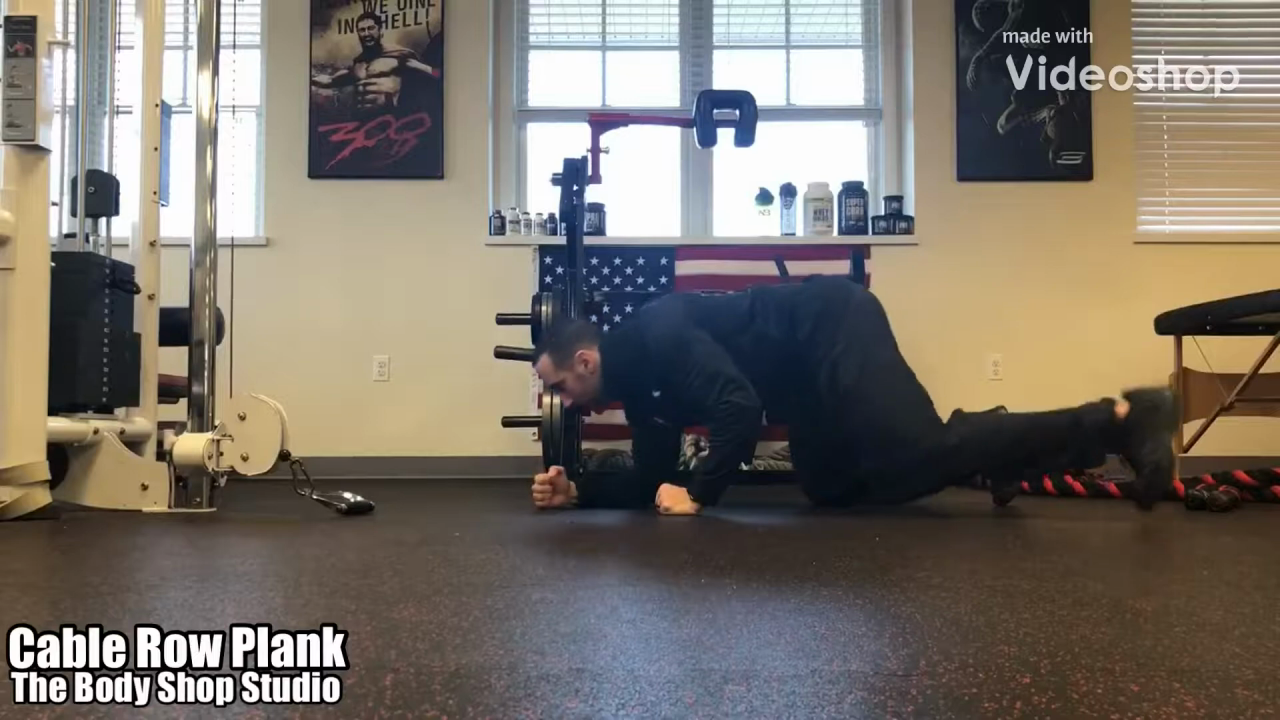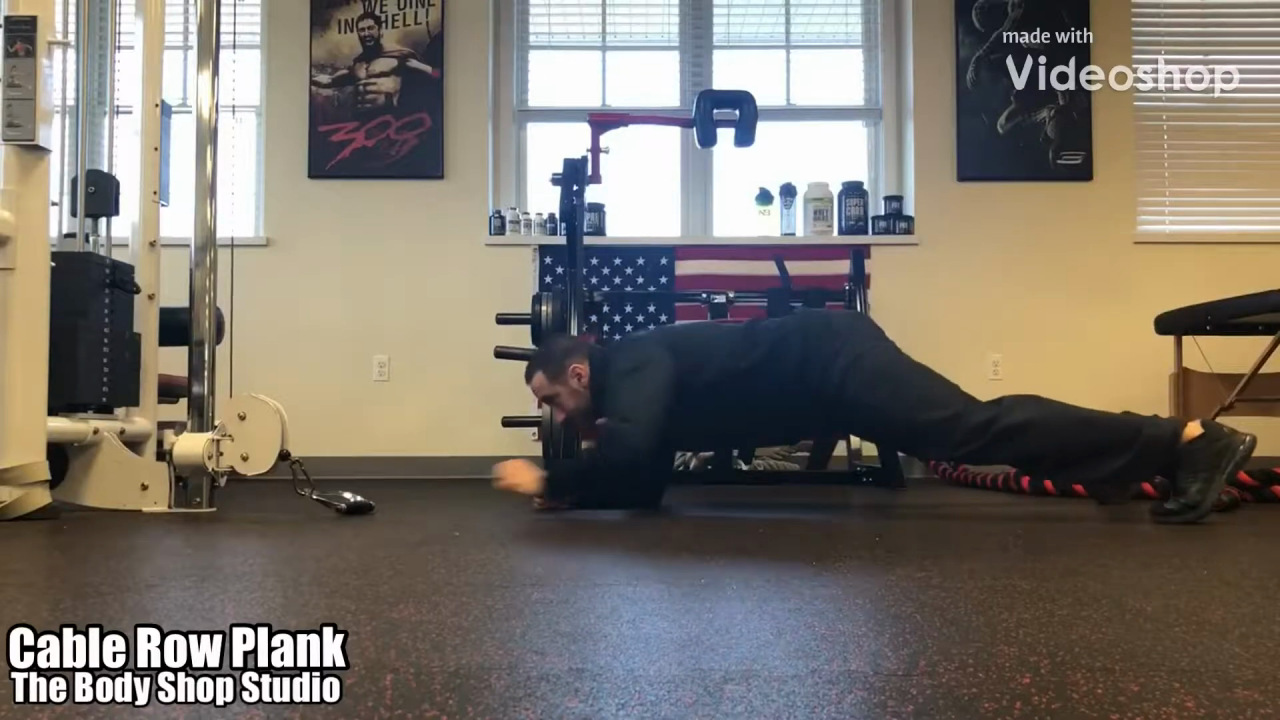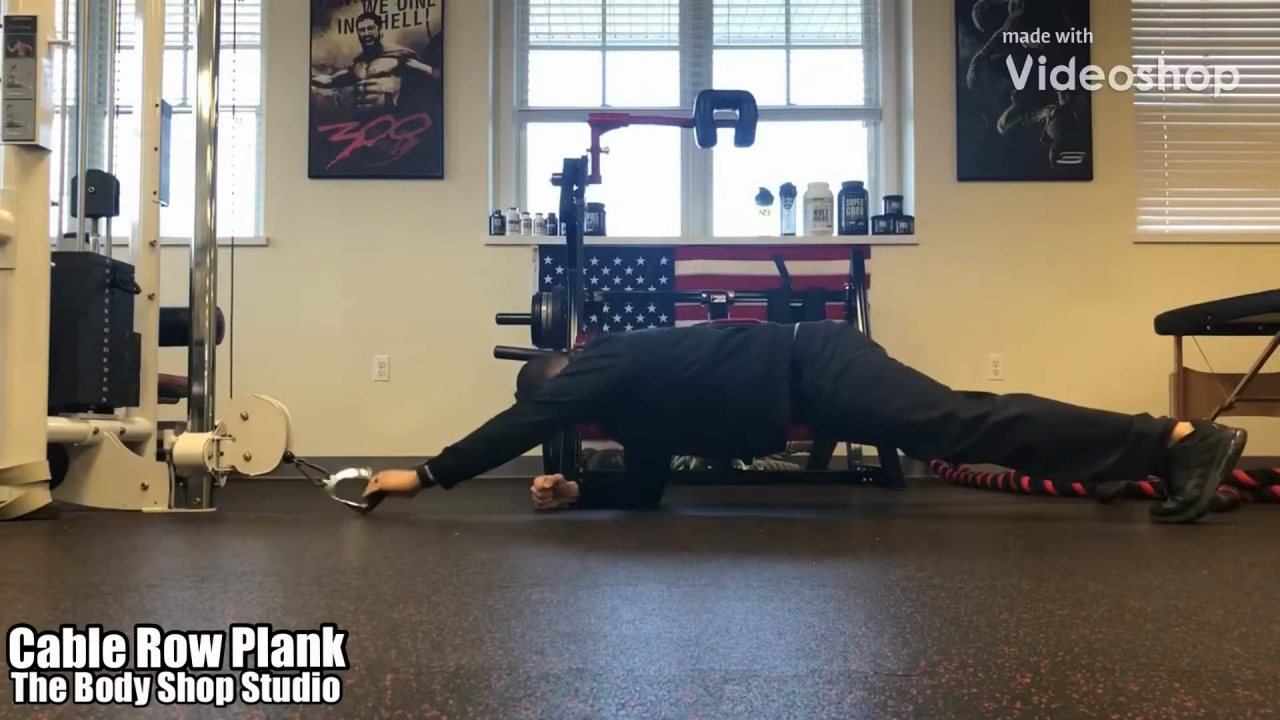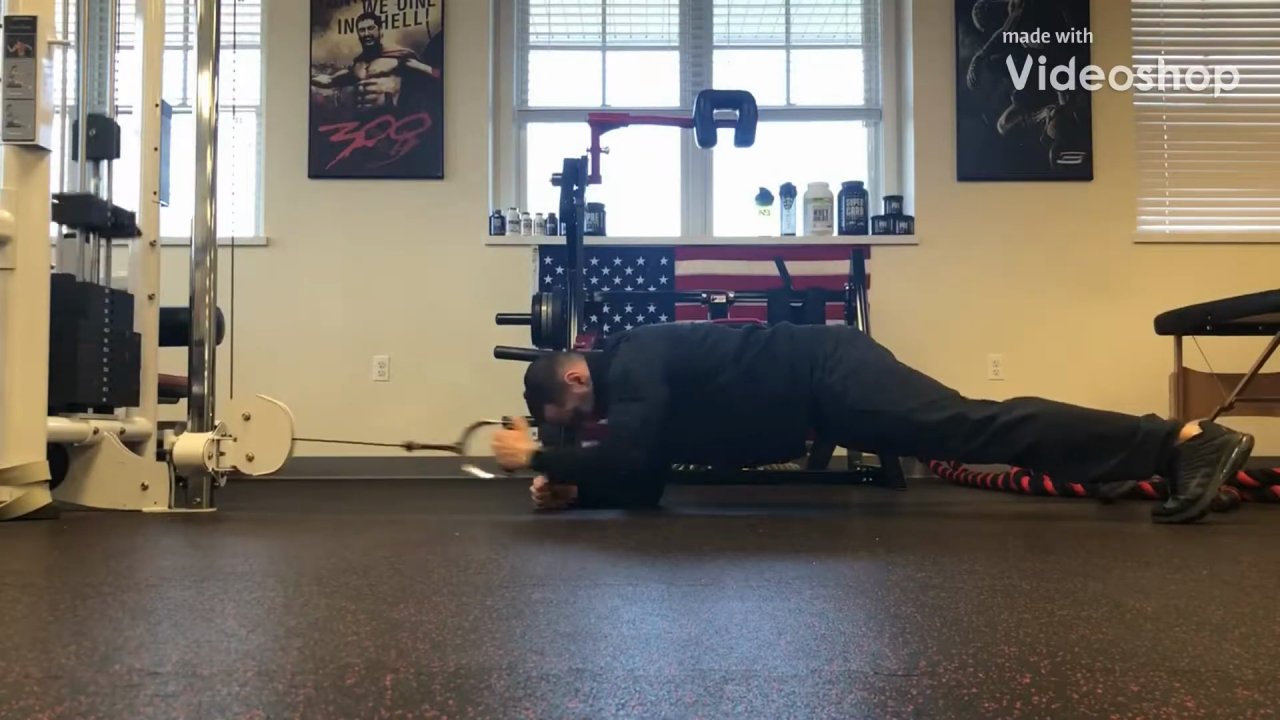
dt=0.7s
person 1, frame 1
left shoulder: (656, 335)
right shoulder: (639, 386)
left elbow: (741, 406)
right elbow: (653, 479)
left wrist: (699, 495)
right wrist: (576, 491)
left hip: (834, 324)
right hip: (813, 362)
left knee: (922, 454)
right knee: (829, 488)
left ankle: (1123, 418)
right ankle: (979, 441)
person 1, frame 2
left shoulder: (633, 361)
right shoulder: (638, 376)
left elbow: (630, 446)
right elbow: (644, 484)
left wrist: (549, 478)
right wrist: (560, 484)
left hip: (831, 357)
right hip: (823, 372)
left knee: (973, 429)
right knee: (970, 427)
left ankle: (1188, 440)
right ankle: (1156, 446)
person 1, frame 3
left shoulder: (607, 365)
right shoulder: (628, 395)
left elbow: (527, 422)
right elbow: (646, 488)
left wrist: (425, 473)
right wrist: (577, 489)
left hip: (815, 368)
right hip: (809, 383)
left knee: (963, 426)
right knee: (960, 431)
left ankle: (1177, 438)
right ankle: (1160, 446)
person 1, frame 4
left shoulder: (633, 361)
right shoulder: (647, 380)
left elbow: (621, 455)
right elbow: (642, 486)
left wrist: (537, 455)
right wrist: (572, 487)
left hip: (831, 374)
right hip: (825, 393)
left knee: (977, 428)
right knee: (972, 434)
left ankle: (1182, 441)
right ankle: (1163, 447)
